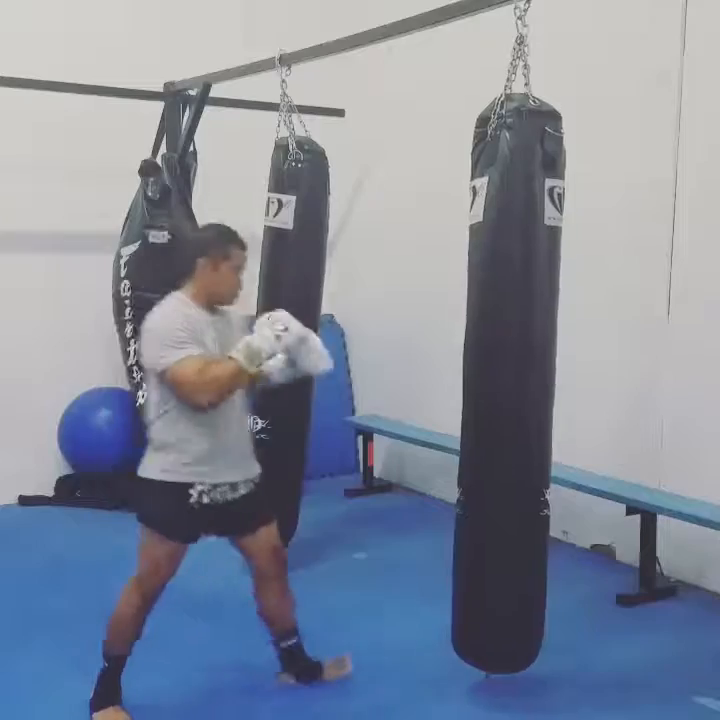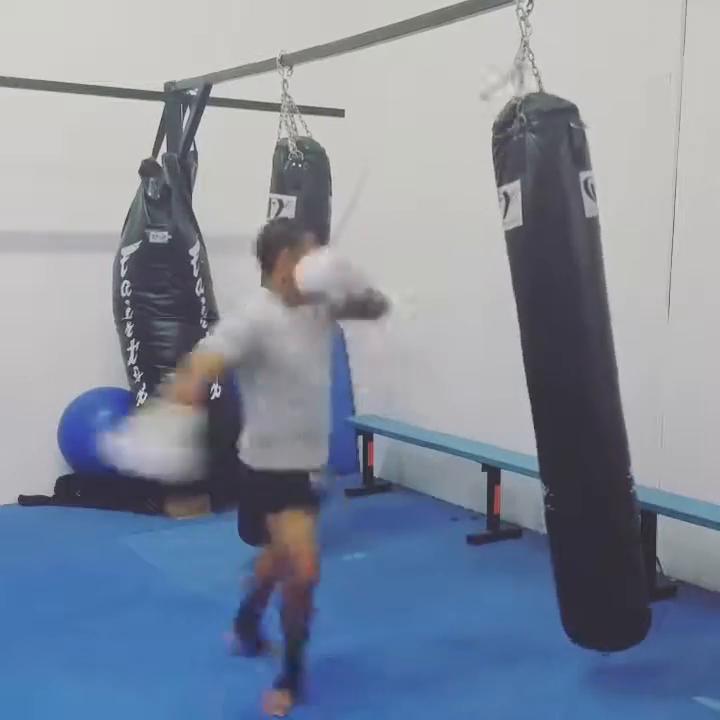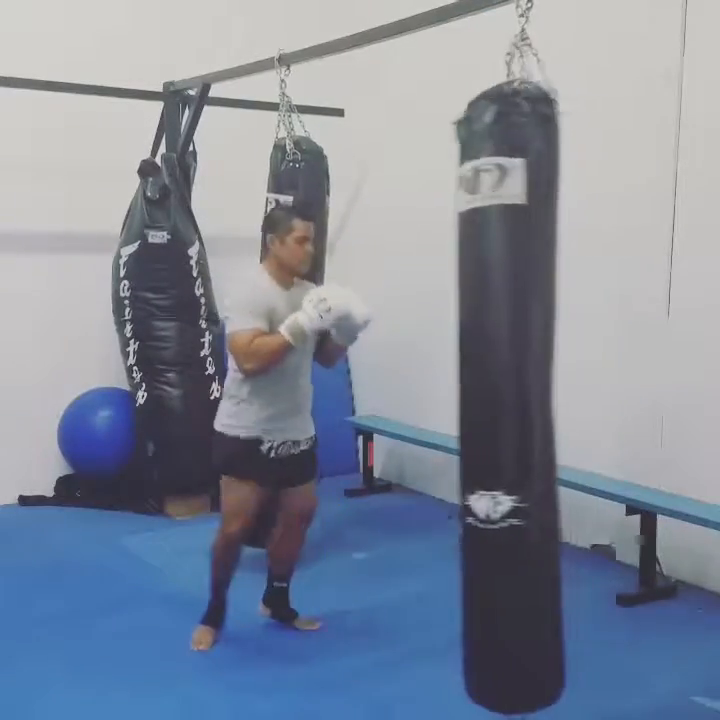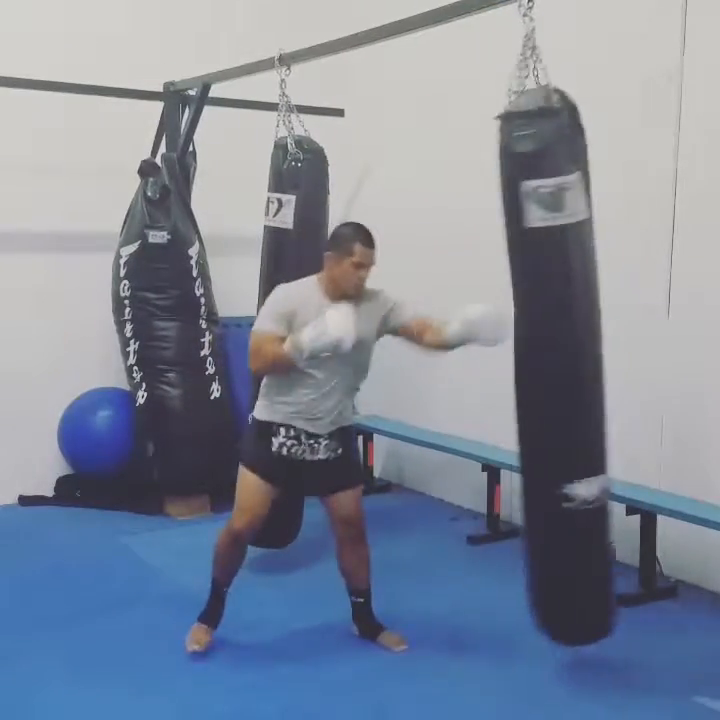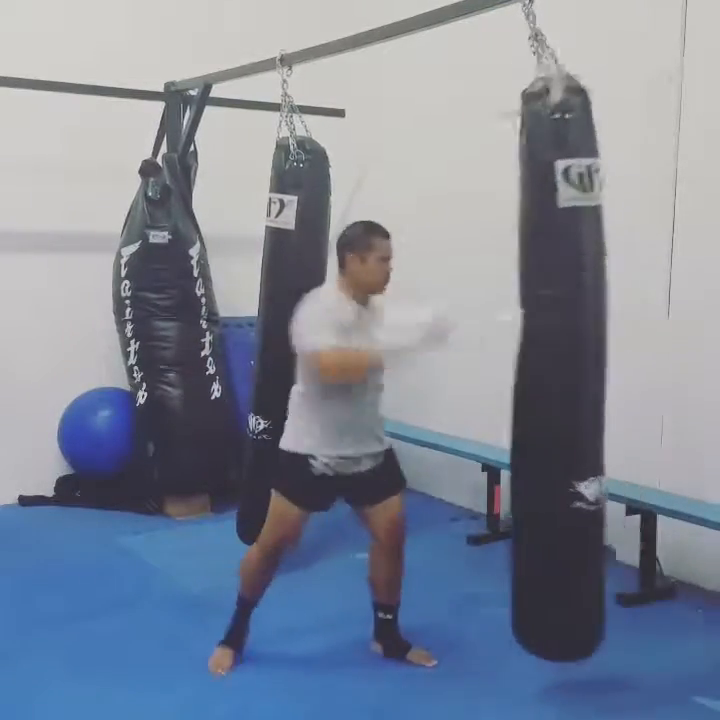
dt=1s
person 1, frame 1
left shoulder: (227, 320)
right shoulder: (167, 322)
left elbow: (242, 383)
right elbow: (202, 392)
left wrist: (288, 363)
right wrist: (256, 347)
left hip: (238, 473)
right hip: (176, 481)
left knee: (271, 563)
right knee: (148, 586)
left ankle: (296, 662)
person 1, frame 2
left shoulder: (316, 299)
right shoulder: (252, 319)
left elbow: (374, 310)
right elbow: (195, 373)
left wrist: (349, 283)
left hip: (311, 458)
right hip: (275, 466)
left knee: (289, 555)
right knee: (303, 571)
left ankle: (247, 622)
right ankle: (290, 675)
person 1, frame 3
left shoulder: (311, 293)
right shoulder: (251, 293)
left elbow: (327, 355)
right elbow: (251, 359)
left wrist: (347, 331)
right wrist: (301, 324)
left hip: (297, 432)
right hip: (246, 434)
left knee: (296, 520)
right knee: (236, 529)
left ankle: (276, 599)
right ankle: (214, 612)
person 1, frame 4
left shoulder: (378, 304)
right shoulder: (288, 298)
left elbow: (428, 333)
right elbow: (259, 361)
left wrist: (464, 328)
right wrist: (309, 340)
left hip: (334, 434)
right hip: (277, 427)
left knee: (350, 527)
right knee: (242, 527)
left ankle: (364, 619)
right ankle: (211, 612)
person 1, frame 5
left shoulder: (367, 306)
right shoulder: (321, 309)
right elbow: (333, 371)
left wrist: (420, 331)
right wrist: (397, 342)
left hip: (367, 448)
right hip: (311, 451)
left knee: (391, 535)
right knee: (275, 543)
left ankle: (387, 634)
right ankle: (234, 634)
